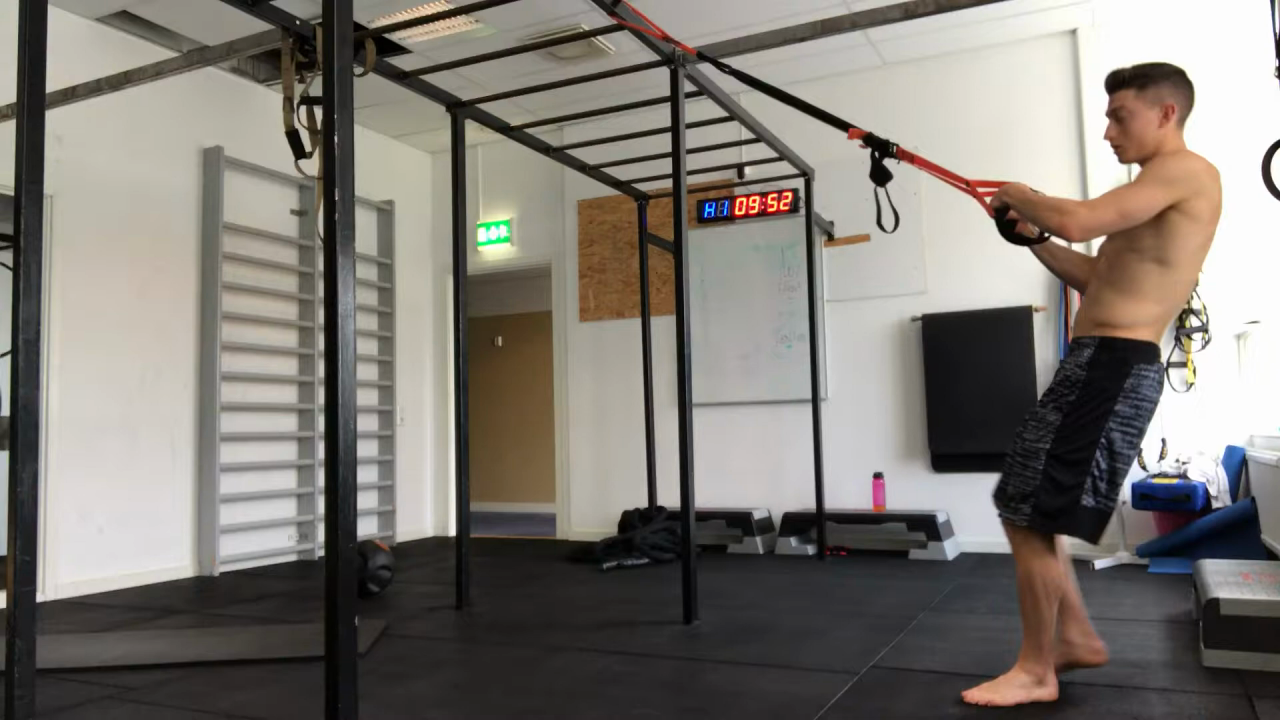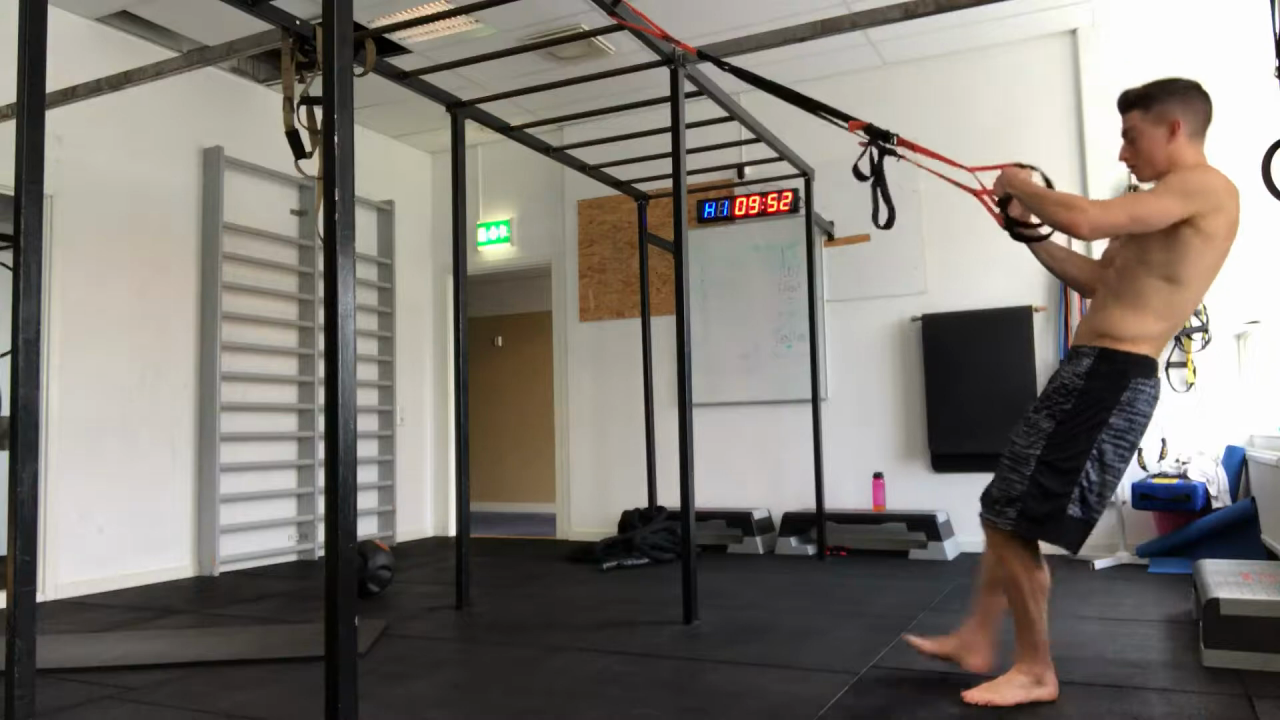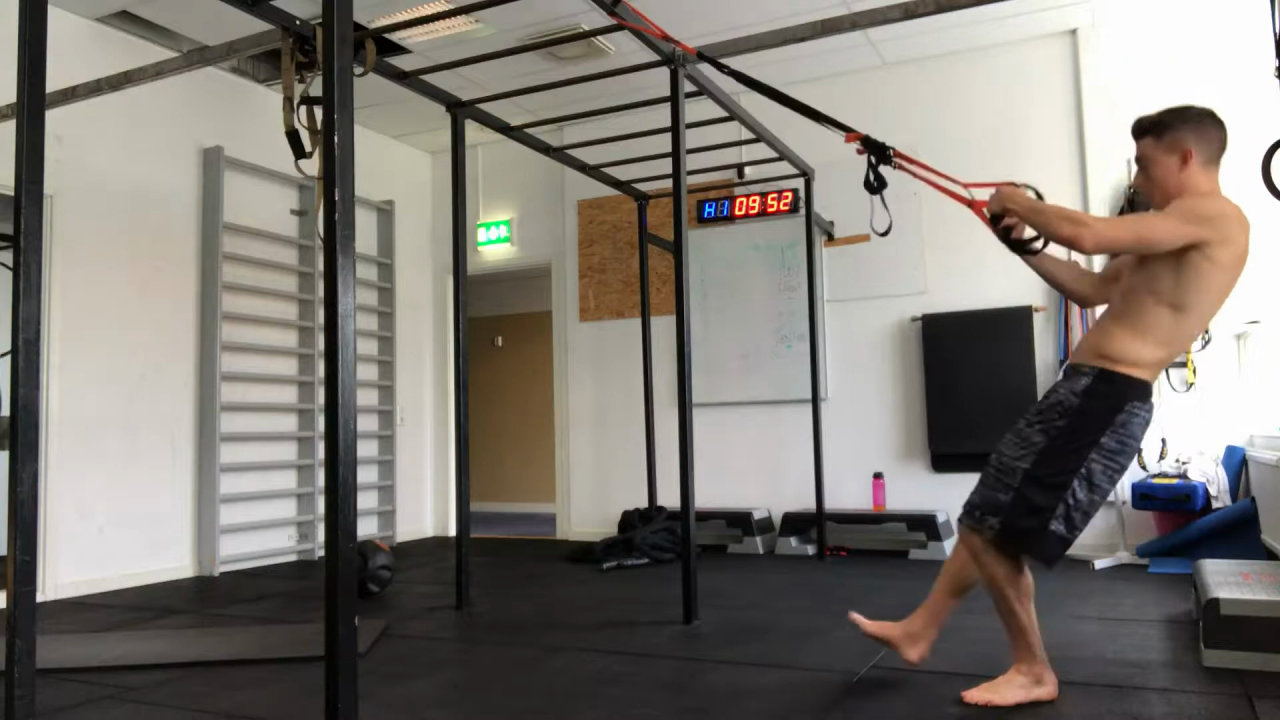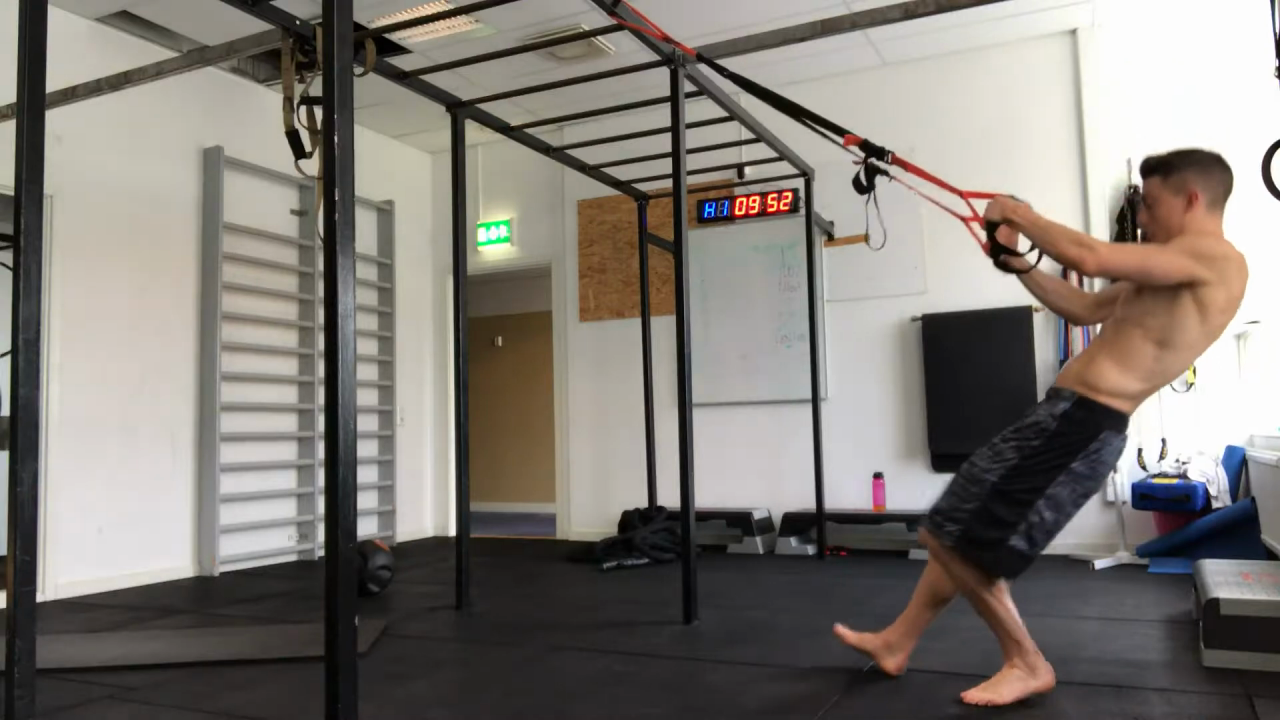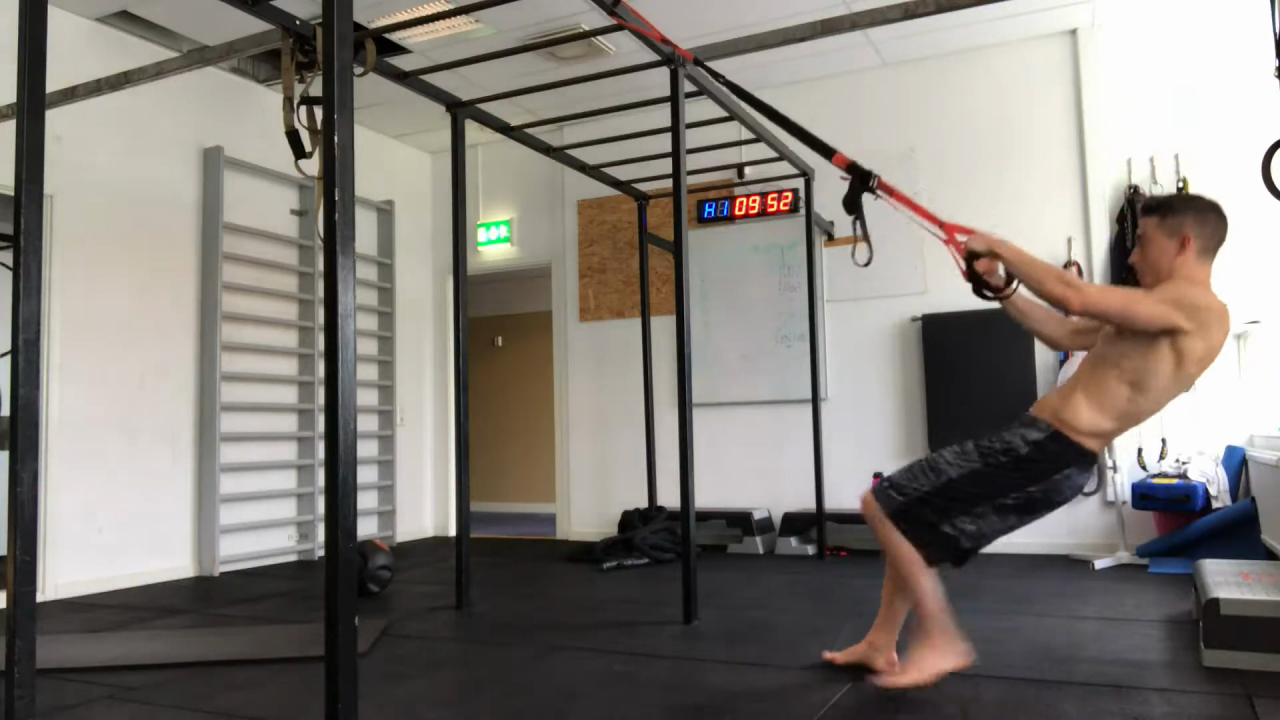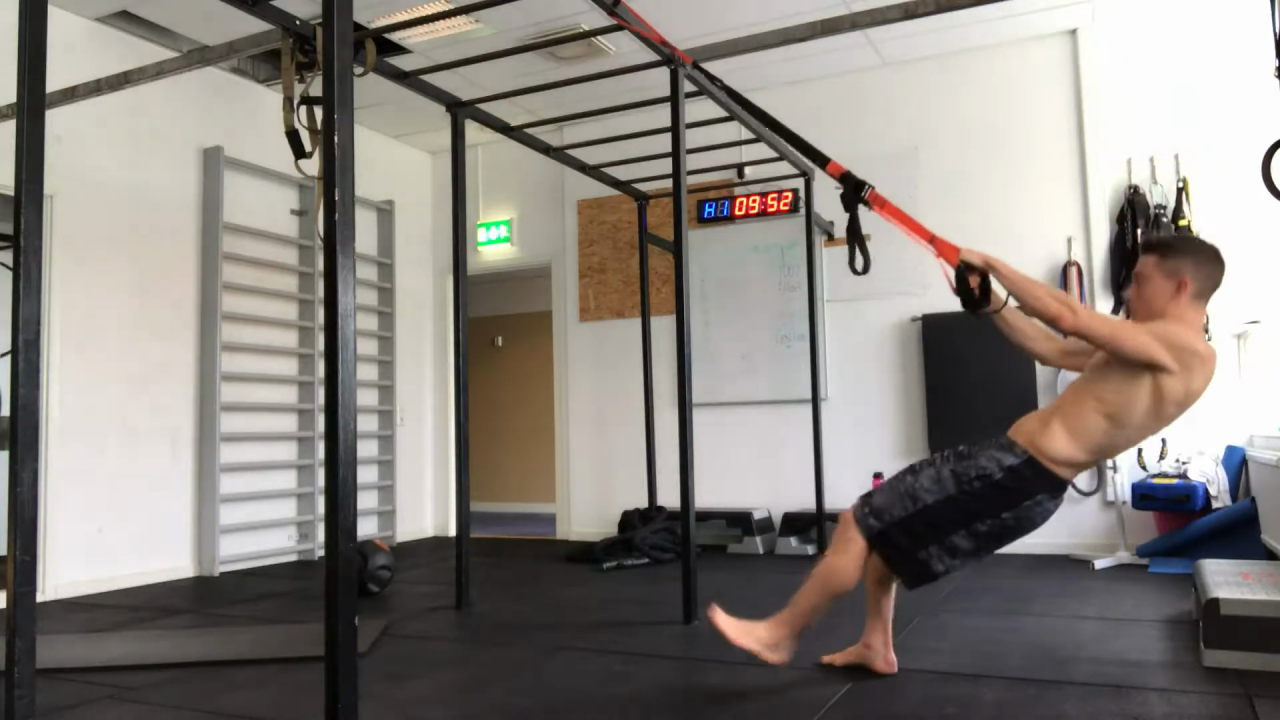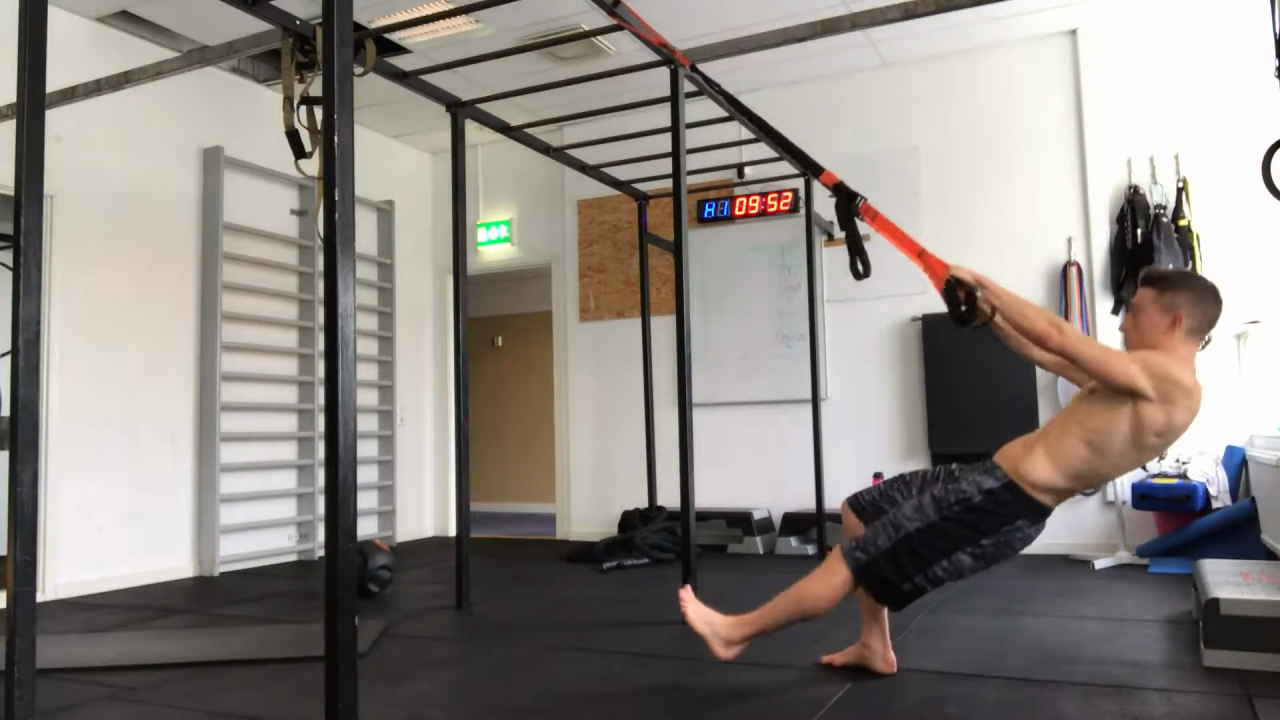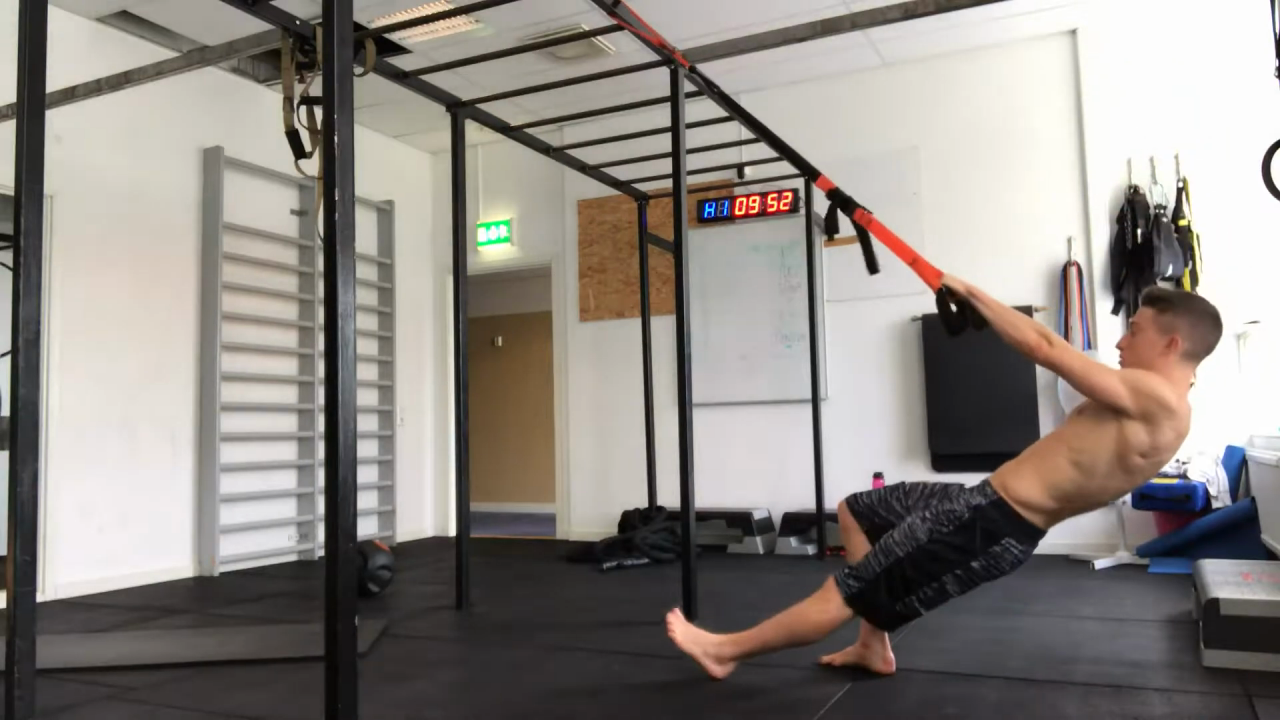
dt=0.2s
person 1, frame 1
left shoulder: (1187, 171)
right shoulder: (1161, 188)
left elbow: (1074, 222)
right elbow: (1095, 276)
left wrist: (1018, 196)
right wrist: (1031, 234)
left hip: (1113, 365)
right hip: (1103, 363)
left knee: (1028, 517)
right knee: (1026, 511)
left ankle: (1035, 671)
right ankle: (1075, 637)
person 1, frame 2
left shoulder: (1203, 186)
right shoulder: (1171, 208)
left elbow: (1086, 220)
right elbow: (1093, 278)
left wrist: (1022, 187)
right wrist: (1028, 230)
left hip: (1109, 375)
right hip: (1097, 373)
left knee: (1012, 519)
right knee: (1006, 510)
left ankle: (1035, 672)
right ankle: (974, 640)
person 1, frame 3
left shoulder: (1215, 215)
right shoulder: (1180, 234)
left elbow: (1088, 235)
right elbow: (1091, 288)
left wrist: (1019, 200)
right wrist: (1024, 243)
left hip: (1102, 398)
right hip: (1091, 393)
left knee: (995, 531)
right knee: (983, 518)
left ankle: (1032, 672)
right ankle: (916, 632)
person 1, frame 4
left shoulder: (1216, 258)
right shoulder: (1181, 271)
left elbow: (1088, 257)
right elbow: (1082, 306)
left wrist: (1018, 214)
right wrist: (1017, 259)
left hip: (1079, 425)
right hip: (1072, 417)
left knee: (958, 538)
right knee: (950, 527)
left ankle: (1025, 664)
right ankle: (894, 643)
person 1, frame 5
left shoulder: (1198, 307)
right shoulder: (1170, 316)
left elbow: (1077, 298)
right elbow: (1062, 332)
left wrist: (1003, 246)
right wrist: (999, 284)
left hip: (1049, 452)
right hip: (1043, 441)
left knee: (883, 503)
right knee: (911, 516)
left ankle: (942, 640)
right ankle: (881, 647)
person 1, frame 6
left shoulder: (1187, 349)
right shoulder: (1155, 350)
left elbow: (1066, 317)
right elbow: (1050, 347)
left wrist: (992, 264)
right wrist: (989, 300)
left hip: (1020, 479)
right hip: (1012, 459)
left knee: (857, 530)
right knee: (875, 512)
left ankle: (780, 636)
right ankle: (876, 643)
person 1, frame 7
left shoulder: (1172, 383)
right shoulder: (1147, 383)
left elbow: (1054, 336)
right elbow: (1045, 354)
left wrist: (979, 282)
right wrist: (984, 308)
left hip: (1001, 505)
right hip: (997, 486)
left knee: (846, 567)
right knee: (859, 511)
left ankle: (734, 634)
right ankle: (874, 645)
person 1, frame 8
left shoulder: (1158, 400)
right shoulder: (1145, 404)
left elbow: (1046, 349)
right elbow: (1054, 356)
left wrist: (972, 292)
right wrist: (978, 309)
left hip: (991, 526)
right hip: (990, 507)
left knee: (840, 593)
right knee: (854, 511)
left ankle: (726, 651)
right ankle: (874, 646)
